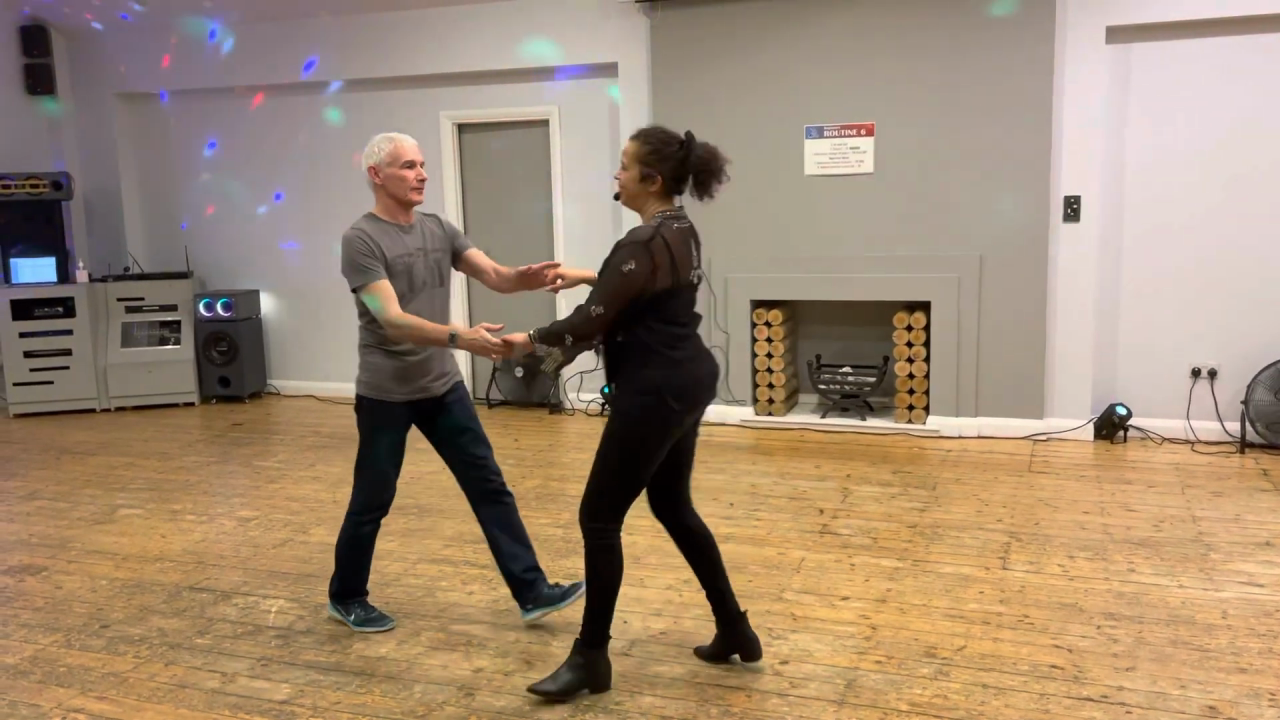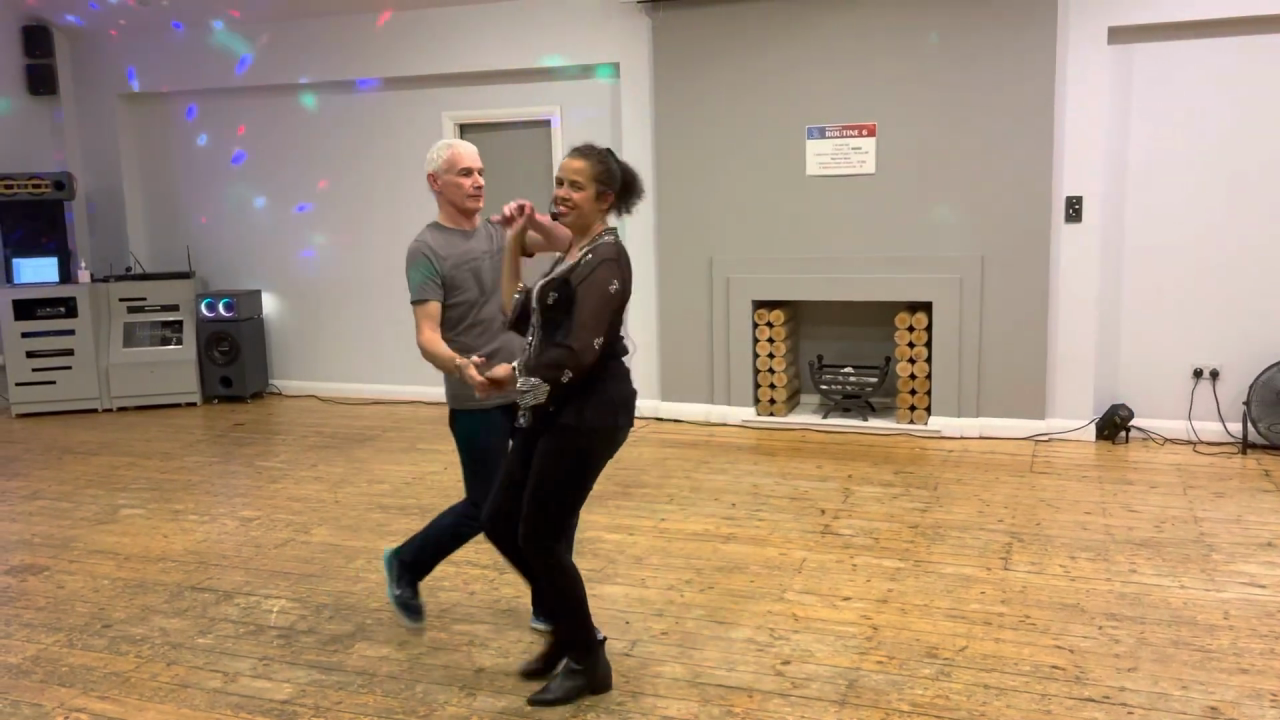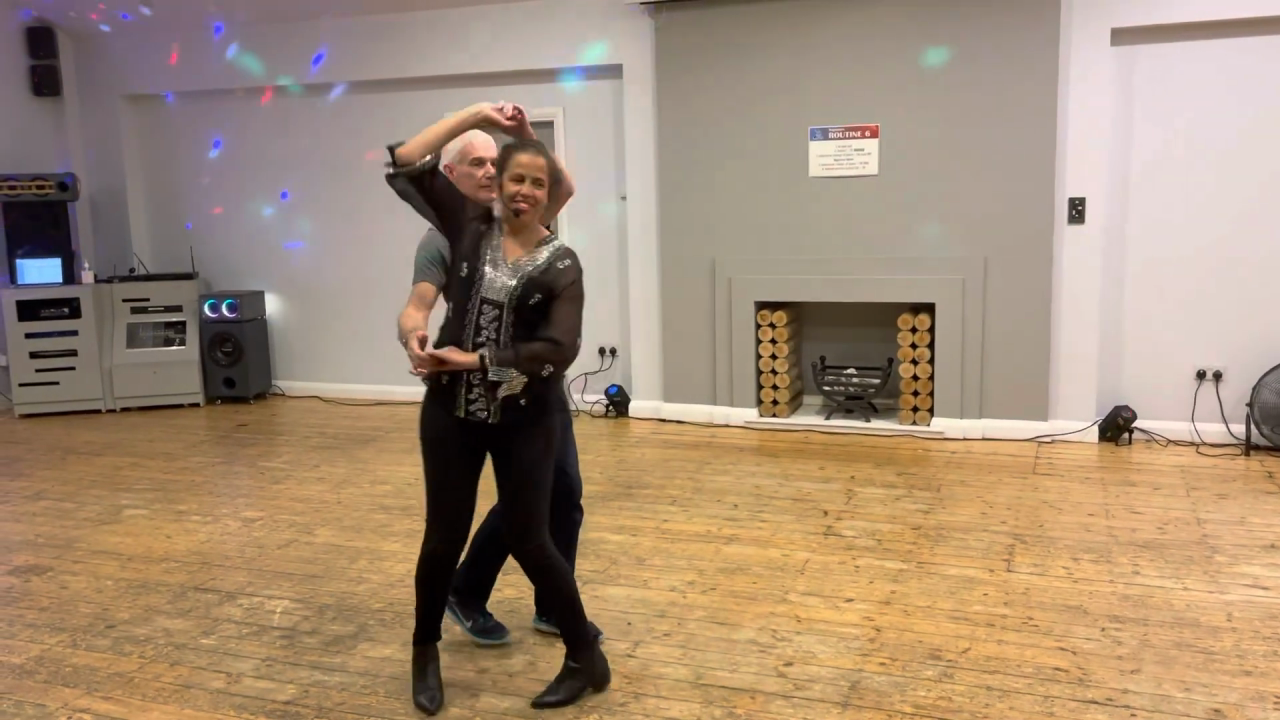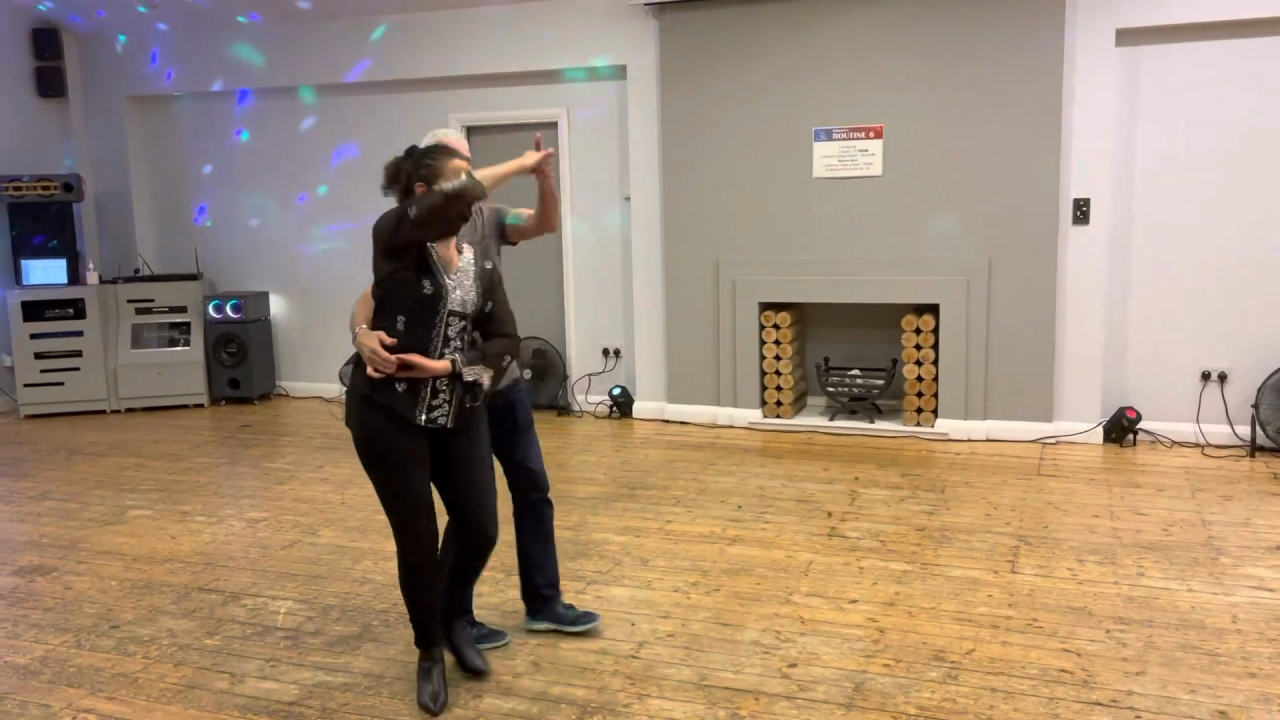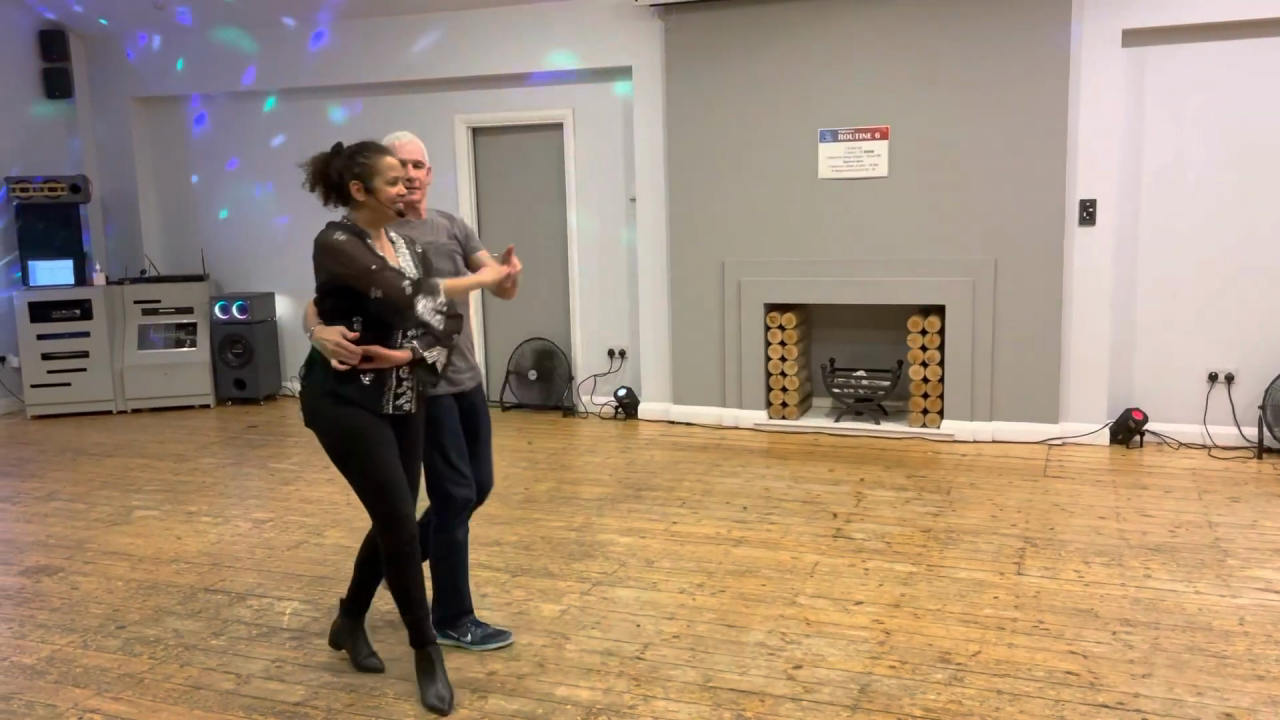
dt=0.3s
person 1, frame 1
left shoulder: (645, 241)
right shoulder: (677, 231)
left elbow: (591, 322)
left wrist: (530, 338)
right wrist: (587, 277)
left hip: (656, 391)
right hip: (683, 380)
left knee: (598, 516)
right knee: (671, 506)
left ankle: (590, 658)
right ankle: (735, 631)
person 1, frame 2
left shoulder: (607, 259)
right shoulder: (570, 252)
left elbow: (580, 350)
right elbow: (520, 316)
left wrist: (513, 372)
right wrist: (514, 248)
left hip: (588, 413)
right hip: (550, 411)
left knee: (540, 536)
right knee: (499, 523)
left ankle: (588, 663)
right ankle: (567, 635)
person 1, frame 3
left shoulder: (561, 264)
right shoulder: (470, 226)
left elbow: (558, 350)
right elbow: (407, 171)
left wrist: (477, 362)
right wrist: (478, 117)
left hip: (523, 413)
right hip: (451, 405)
left knee: (528, 538)
right knee: (445, 535)
left ankle: (585, 661)
right ankle: (425, 654)
person 1, frame 4
left shoulder: (480, 264)
right shoulder: (397, 236)
left elbow: (504, 343)
right elbow: (445, 199)
left wrist: (448, 367)
left hip: (457, 415)
right hip: (390, 411)
left knee: (481, 530)
right knee: (418, 539)
left ankle: (453, 623)
right ankle: (429, 656)
person 1, frame 5
left shoulder: (406, 246)
right shoulder: (336, 242)
left elbow: (442, 321)
right elbow: (409, 298)
left wrist: (403, 353)
right wrist: (482, 278)
left hip: (400, 400)
right hip: (346, 401)
left knee: (394, 522)
right knee: (400, 520)
left ankle: (347, 624)
right ankle: (427, 656)
person 2, frame 1
left shoulder: (439, 229)
right shoulder: (361, 241)
left elbow: (494, 277)
right elbow: (391, 319)
left wrist: (527, 279)
right wrist: (461, 335)
left hip: (441, 386)
right hip: (386, 393)
left knee: (486, 482)
right knee: (374, 496)
left ankle: (531, 590)
right ankle: (346, 597)
person 2, frame 2
left shoulder: (502, 231)
right shoulder: (426, 250)
left elbow: (566, 243)
right elbow: (428, 336)
left wrist: (537, 224)
right wrist: (461, 367)
right hip: (476, 400)
right knee: (483, 506)
left ankle: (550, 606)
right ankle: (405, 565)
person 2, frame 3
right shoulder: (440, 240)
left elbow: (562, 192)
right elbow: (417, 304)
left wrist: (528, 139)
right wrist: (414, 337)
left knee: (567, 493)
left ankle: (554, 608)
right ankle: (465, 598)
person 2, frame 4
left shoulder: (488, 219)
left elbow: (545, 223)
right elbow: (370, 297)
left wrist: (543, 175)
right wrist: (363, 334)
left hip: (505, 379)
left knee: (532, 486)
left ankle: (544, 603)
person 2, frame 5
left shoulder: (453, 226)
left elbow: (496, 286)
left wrist: (509, 272)
right wrist: (323, 330)
left hip: (468, 380)
right hip: (422, 385)
left knee: (474, 487)
right knee: (457, 493)
right ankle: (453, 619)
